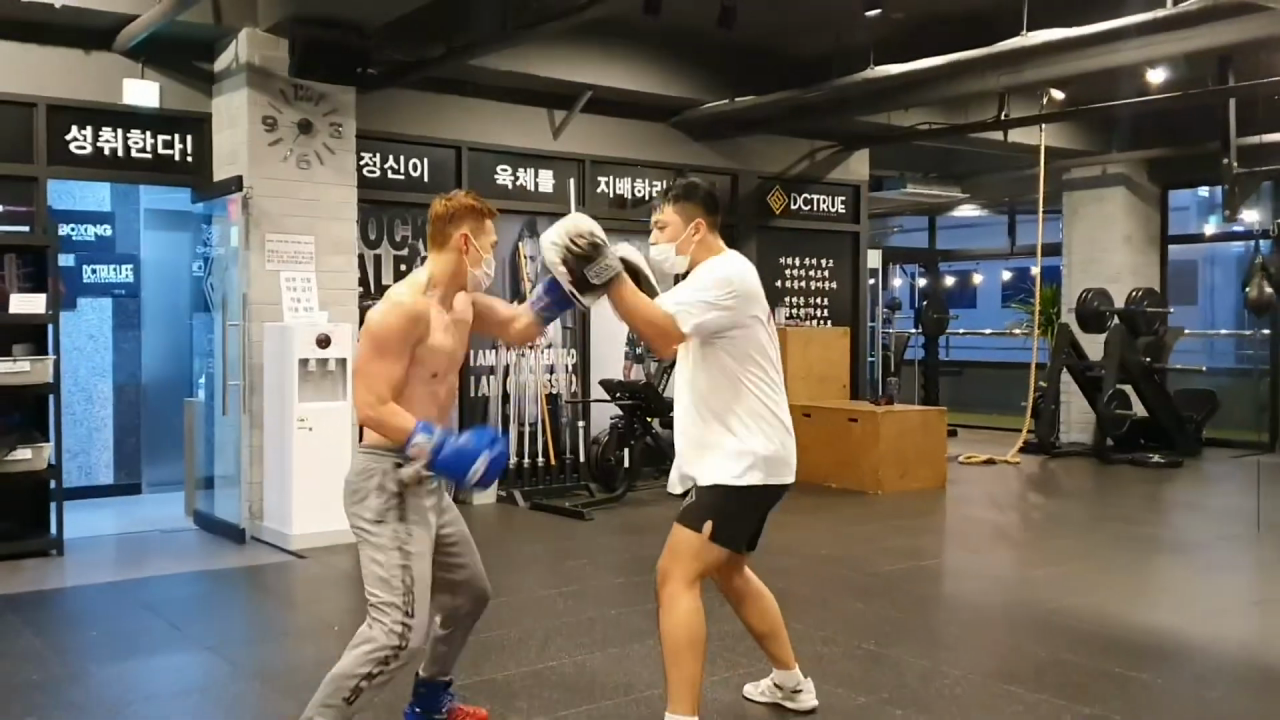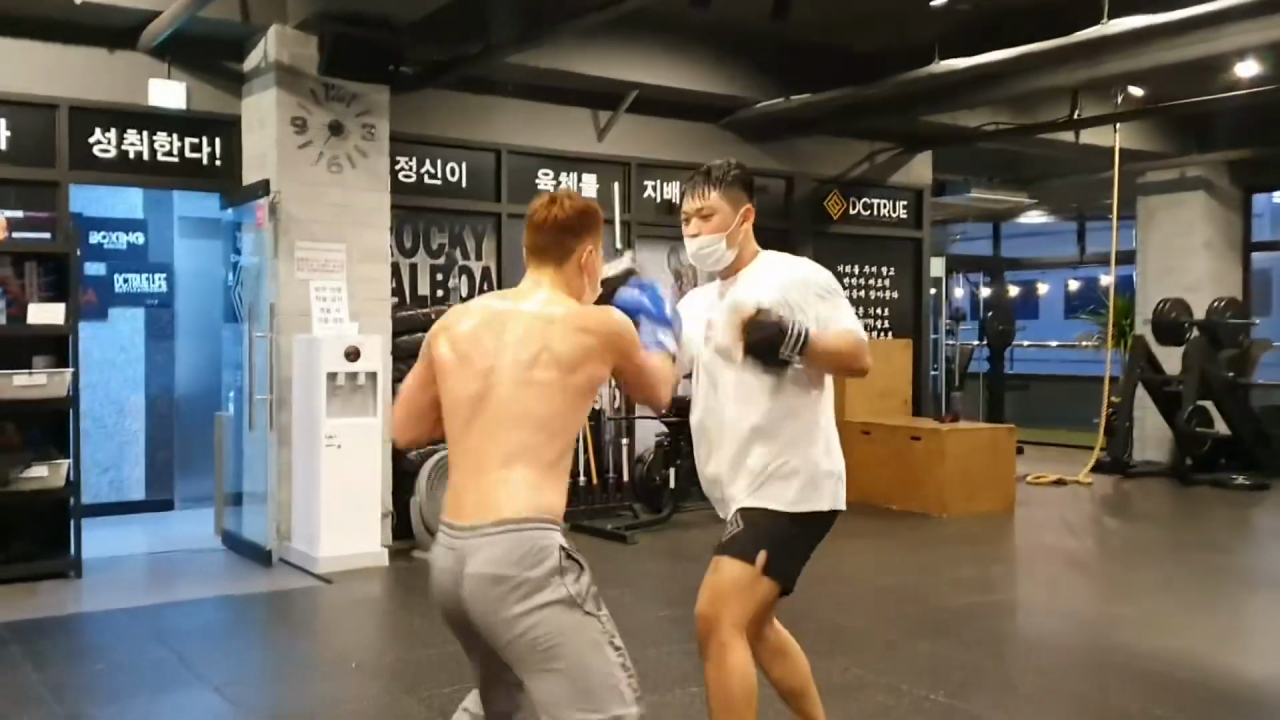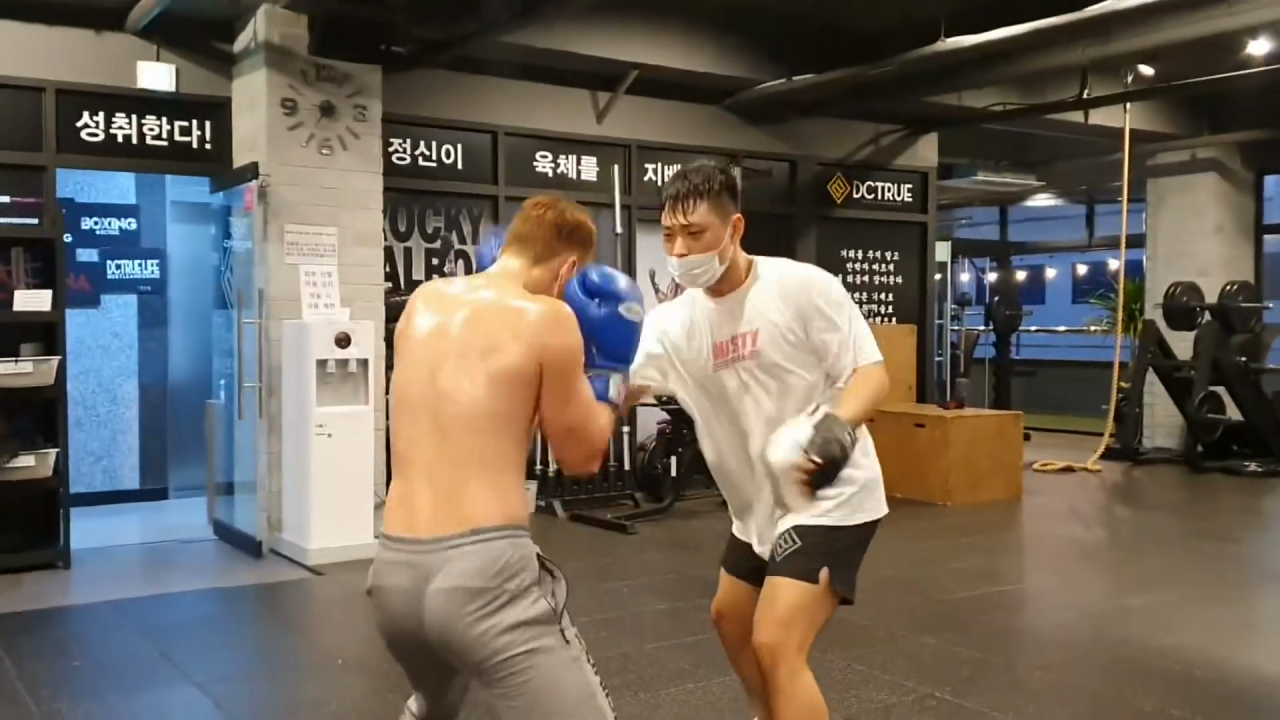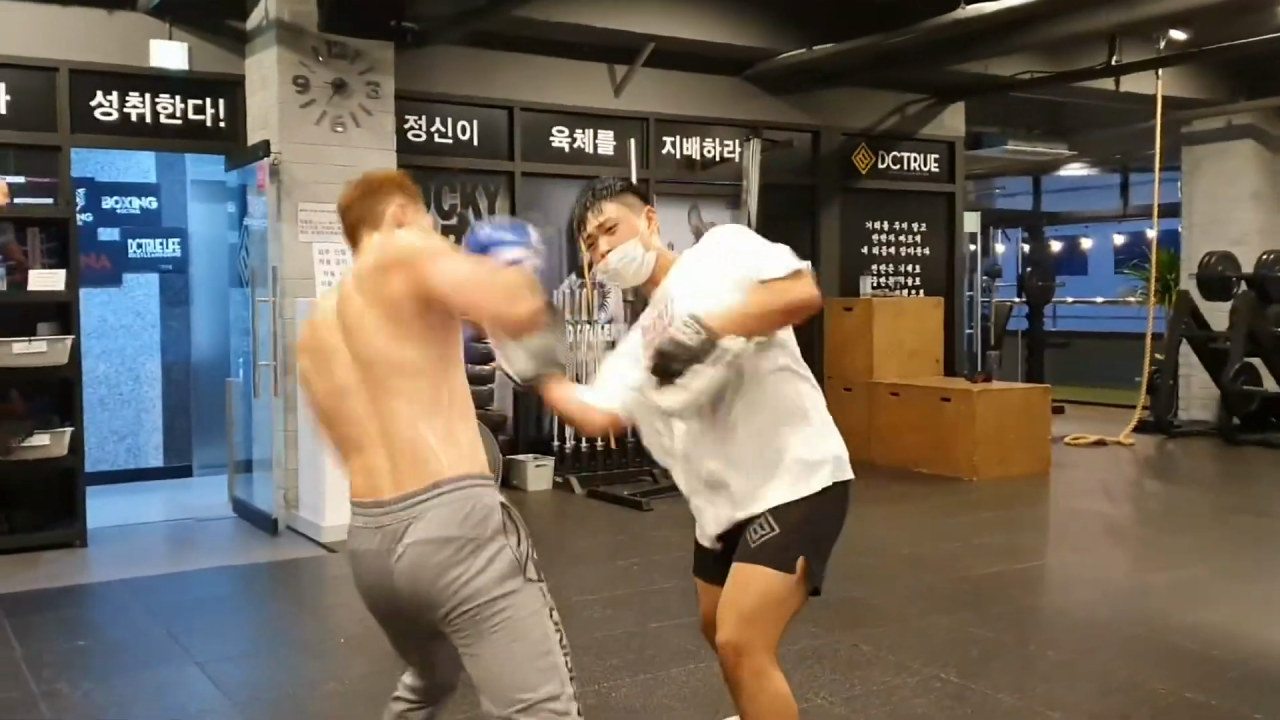
dt=0.7s
person 1, frame 1
left shoulder: (730, 275)
right shoulder: (694, 281)
left elbow: (665, 329)
right elbow: (663, 342)
left wrist: (612, 276)
right wrist: (615, 283)
left hip: (746, 459)
right hip: (723, 459)
left knee: (677, 575)
right knee: (727, 570)
person 1, frame 2
left shoulder: (797, 277)
right shoulder: (699, 303)
left elbow: (858, 356)
left wrist: (796, 341)
left hip: (792, 486)
right hip: (747, 491)
left knee: (718, 621)
right knee: (750, 623)
person 1, frame 3
left shoulder: (800, 288)
right shoulder: (676, 317)
left elbow: (870, 372)
left wrist: (838, 428)
left hip: (831, 500)
right hip: (759, 507)
left knee: (775, 645)
right knee: (729, 617)
person 1, frame 4
left shoulder: (723, 252)
right shoulder: (638, 342)
left elbow: (801, 292)
right elbow: (597, 420)
left wrist: (705, 330)
right wrist: (535, 373)
left hip: (799, 480)
right hip: (724, 497)
left knee: (742, 643)
right knee: (717, 623)
person 2, frame 1
right shoulder: (404, 308)
left elbow: (516, 330)
right elbow: (371, 407)
right wrist: (441, 447)
left hip: (421, 481)
right hip: (388, 480)
left knee: (469, 593)
right knee: (396, 628)
person 2, frame 2
left shoulder: (455, 324)
right shoulder: (601, 326)
left elbow: (406, 431)
right elbow: (658, 392)
right wrist: (659, 331)
left hip: (453, 556)
right hip: (524, 558)
person 2, frame 3
left shoulder: (424, 303)
right shoulder: (548, 322)
right elbow: (582, 456)
right wrist: (610, 366)
left hip: (396, 572)
right hip: (486, 575)
person 2, frame 4
left shoulder: (317, 324)
right shoulder: (405, 258)
right elbow: (520, 313)
right wrist: (511, 252)
left hip: (374, 539)
right hip: (457, 524)
